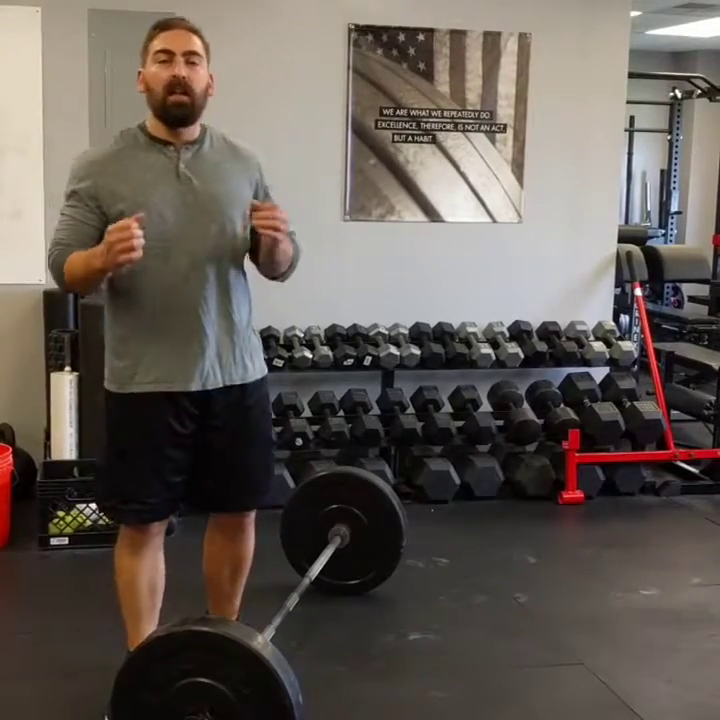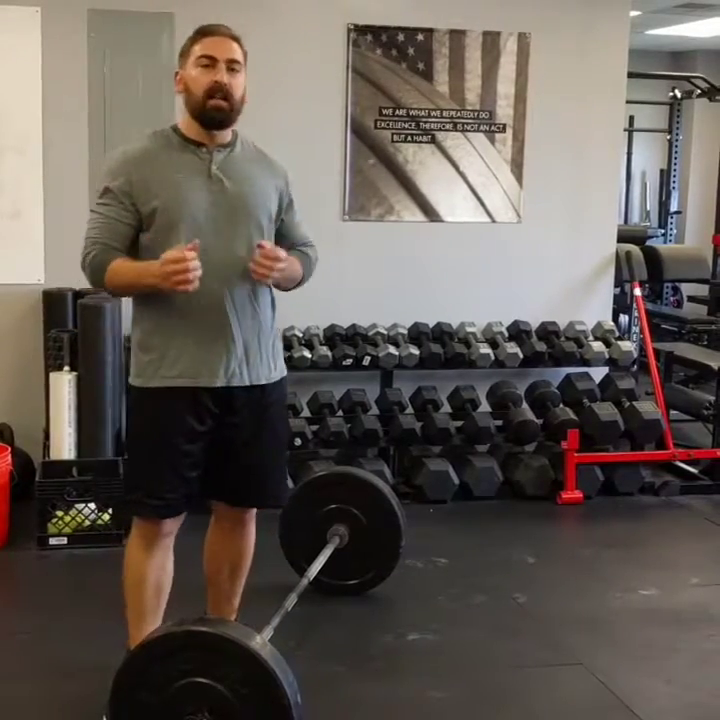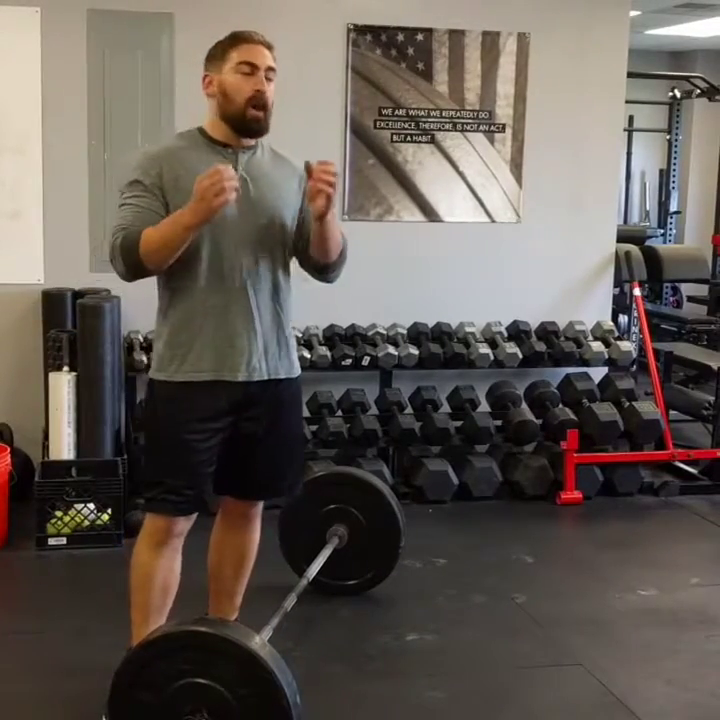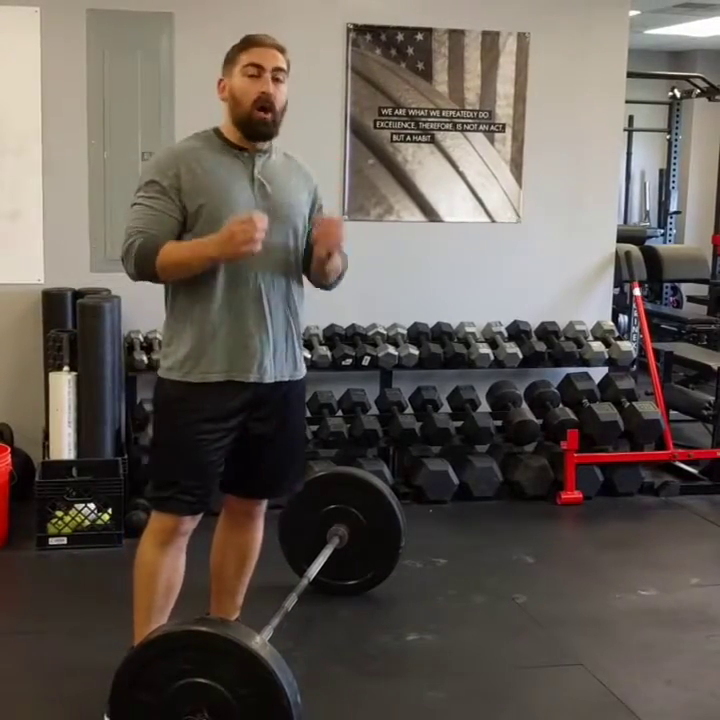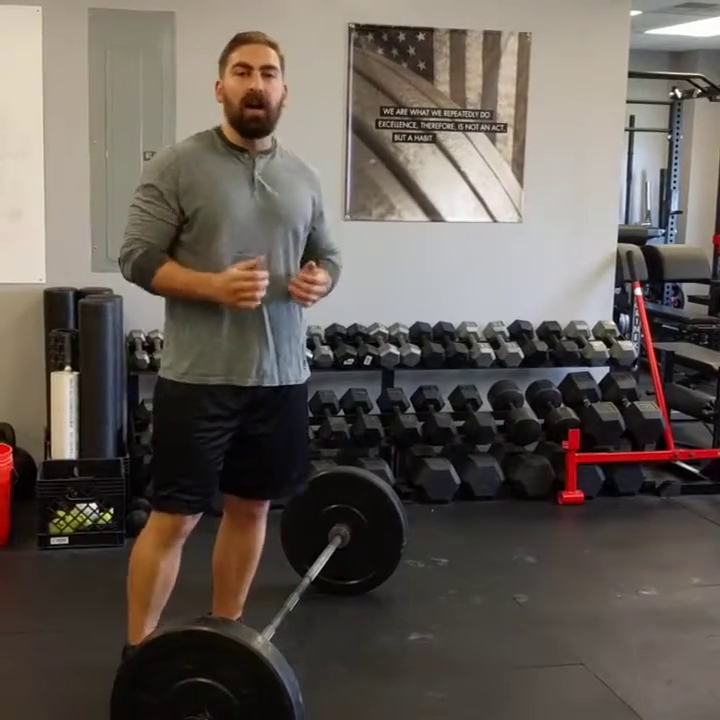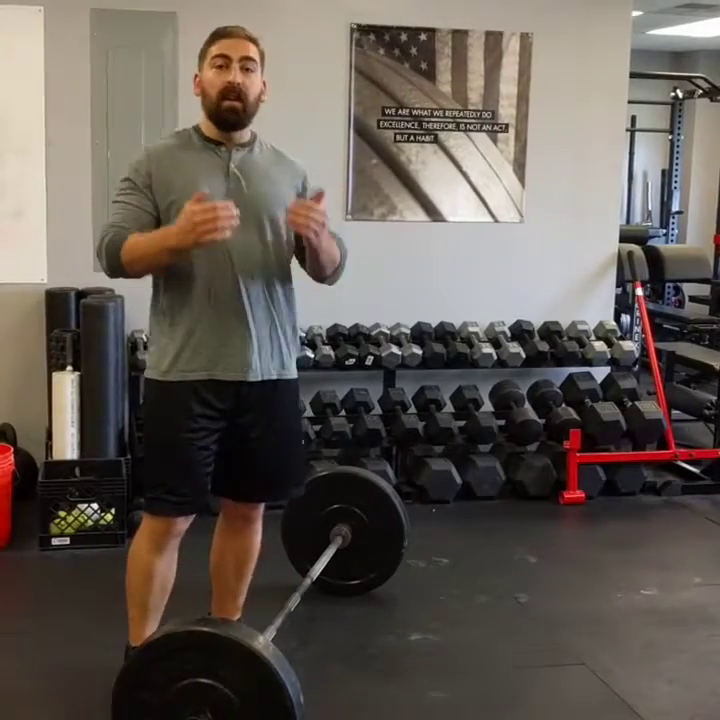
dt=0.3s
person 1, frame 1
left shoulder: (241, 164)
right shoulder: (100, 167)
left elbow: (281, 262)
right elbow: (62, 267)
left wrist: (277, 243)
right wrist: (104, 255)
left hip: (236, 375)
right hip: (145, 383)
left knee: (236, 515)
right knee: (142, 527)
person 1, frame 2
left shoulder: (268, 171)
right shoulder: (135, 166)
left elbow: (303, 255)
right elbow: (97, 264)
left wrist: (283, 267)
right wrist: (156, 272)
left hip: (256, 375)
right hip: (169, 379)
left knee: (238, 509)
right knee: (156, 522)
person 1, frame 3
left shoulder: (288, 172)
right shoulder: (162, 163)
left elbow: (328, 265)
right elbow: (127, 257)
left wrist: (323, 214)
right wrist: (195, 211)
left hip: (272, 372)
right hip: (189, 374)
left knee: (244, 506)
right knee: (169, 518)
person 1, frame 4
left shoulder: (298, 176)
right shoulder: (178, 164)
left elbow: (323, 273)
right elbow: (139, 257)
left wrist: (330, 257)
right wrist: (218, 245)
left hip: (279, 375)
right hip: (200, 376)
left knee: (248, 506)
right knee: (174, 517)
person 1, frame 5
left shoulder: (302, 176)
right shoulder: (177, 165)
left elbow: (325, 256)
right elbow: (136, 259)
left wrist: (319, 281)
right wrist: (214, 285)
left hip: (281, 377)
right hip: (199, 377)
left knee: (251, 507)
right knee: (174, 518)
right ankle: (138, 651)
person 1, frame 6
left shoulder: (288, 172)
right shoulder: (157, 163)
left elbow: (331, 269)
right elbow: (113, 256)
left wrist: (320, 235)
right wrist: (178, 236)
left hip: (269, 373)
right hip: (184, 374)
left knee: (246, 510)
right knee: (166, 519)
right ankle: (140, 653)
